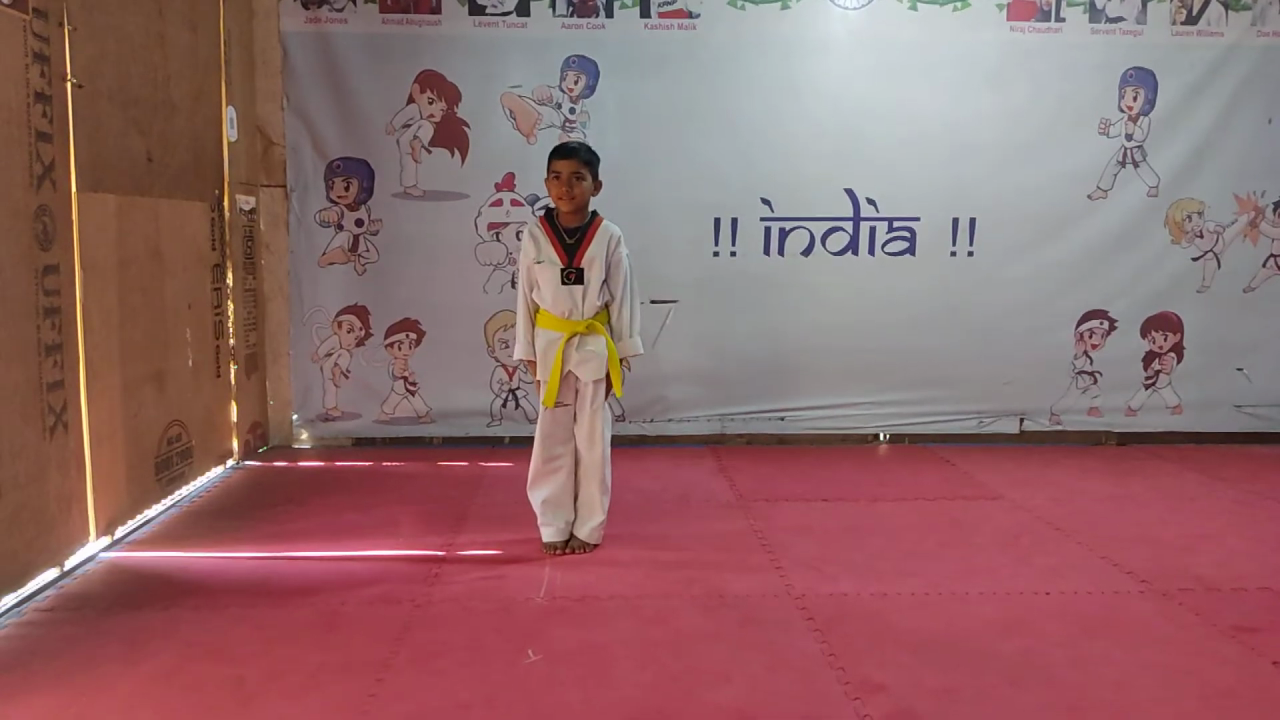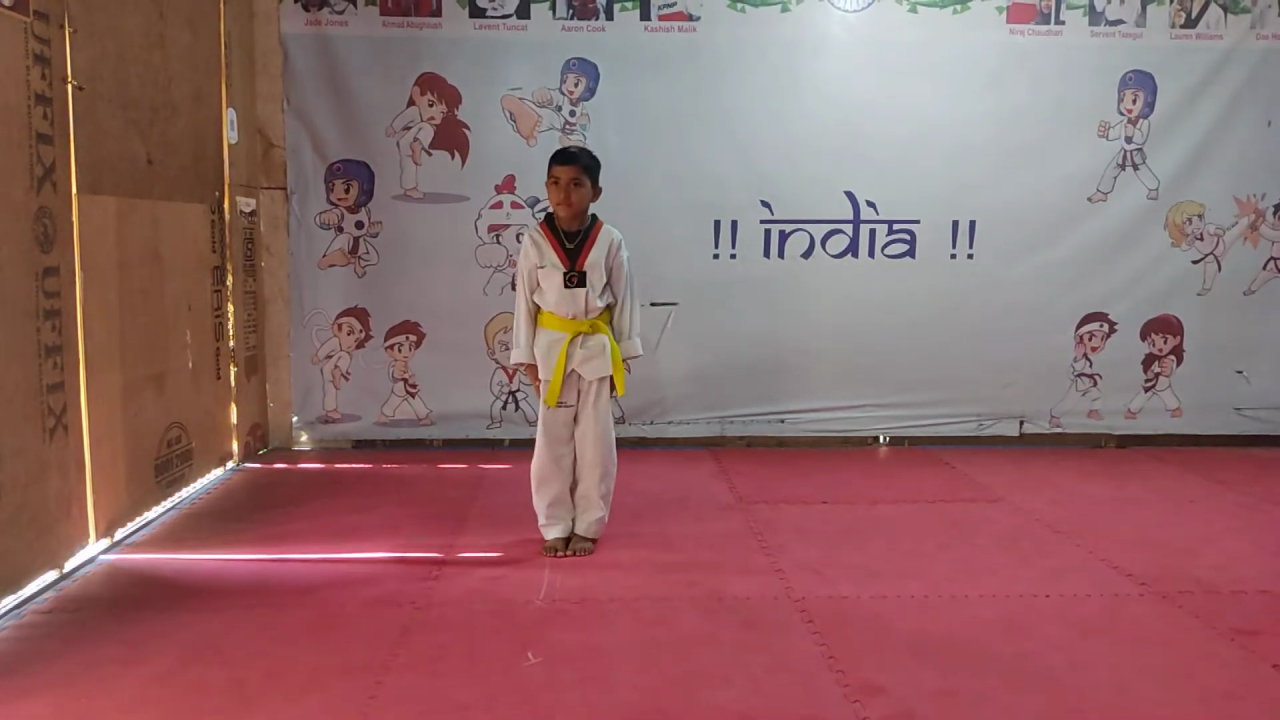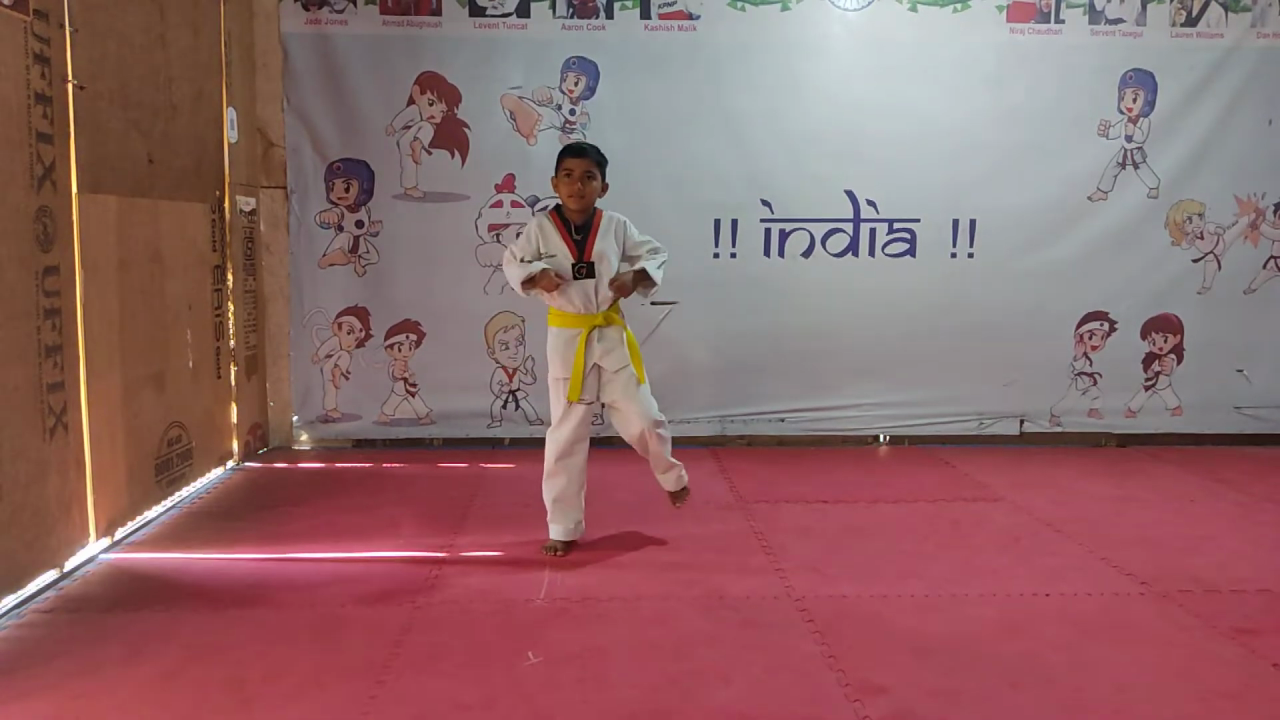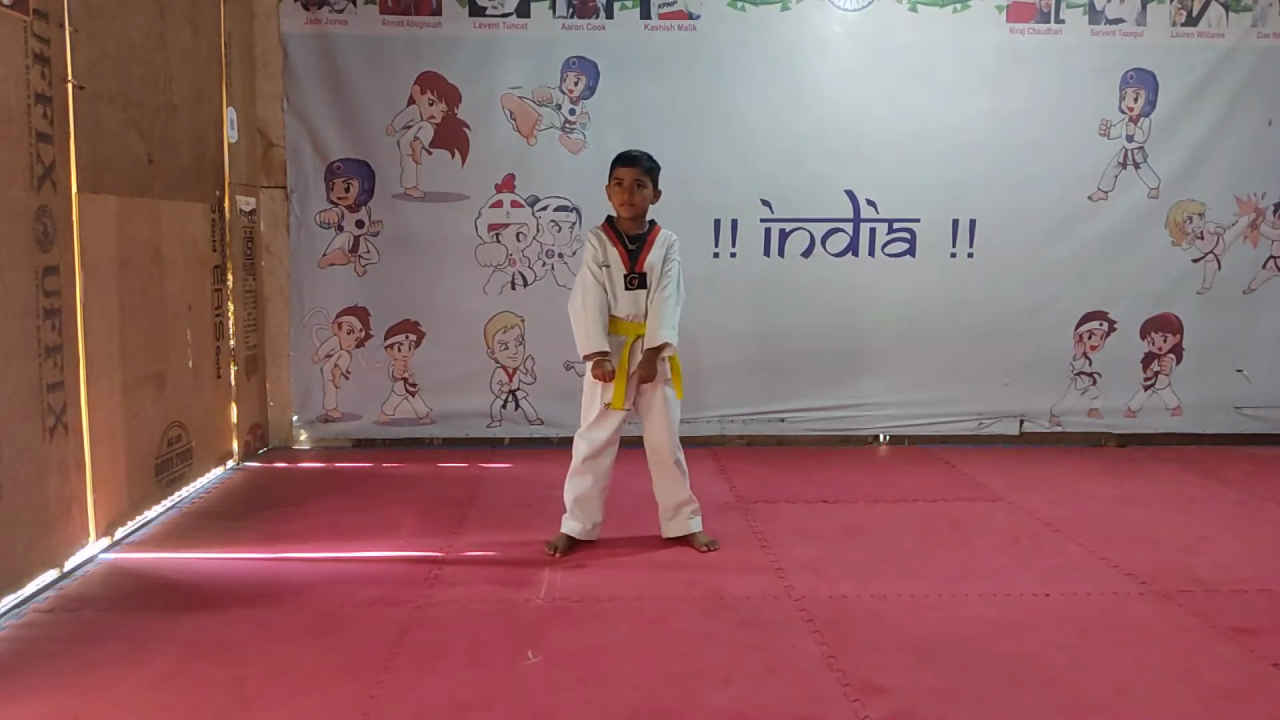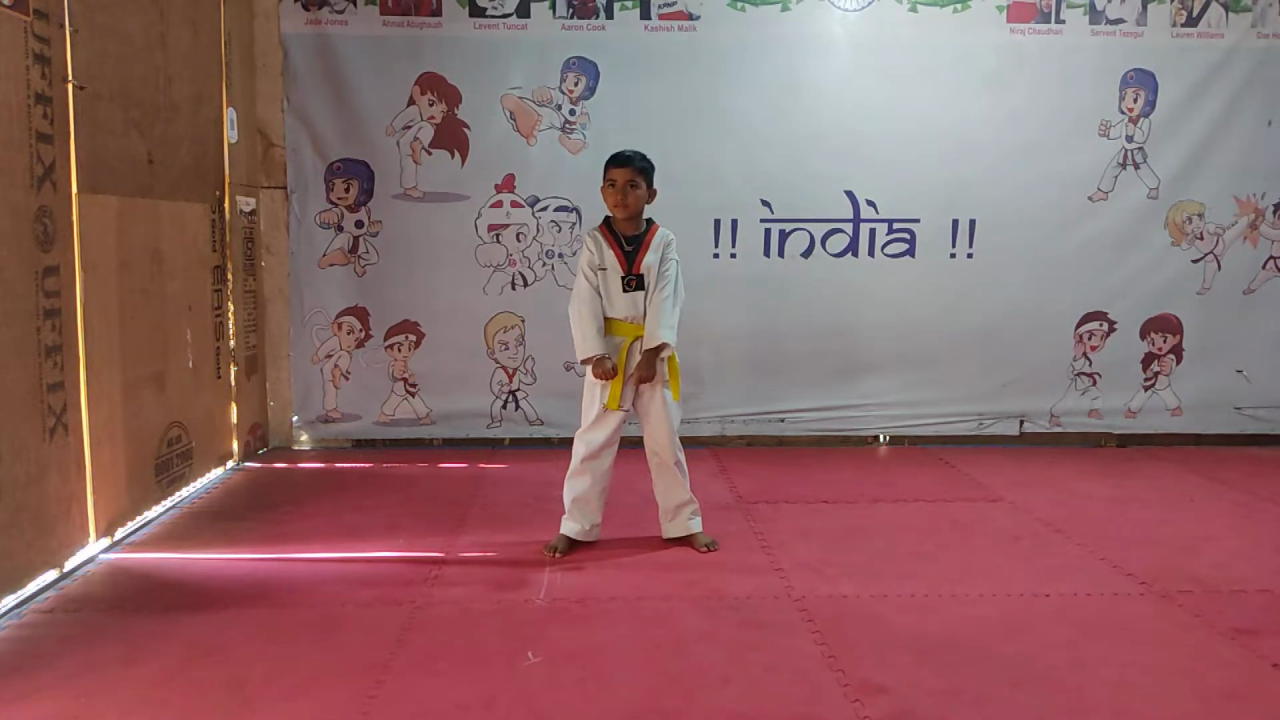
dt=1s
person 1, frame 1
left shoulder: (610, 237)
right shoulder: (534, 237)
left elbow: (623, 299)
right elbow: (526, 299)
left wrist: (619, 357)
right wrist: (530, 356)
left hip: (594, 348)
right hip: (551, 347)
left knee: (593, 442)
right knee: (551, 441)
left ankle: (587, 529)
right ankle: (555, 528)
person 1, frame 2
left shoulder: (610, 241)
right shoulder: (535, 243)
left elbow: (624, 300)
right elbow: (525, 301)
left wrist: (621, 357)
right wrist: (528, 359)
left hip: (597, 348)
right hip: (552, 348)
left knee: (595, 441)
right knee: (552, 442)
left ankle: (587, 527)
right ankle: (556, 527)
person 1, frame 3
left shoulder: (615, 226)
right shoulder: (542, 227)
left elbow: (653, 251)
right elbow: (512, 261)
left wrist: (638, 276)
right wrist: (534, 276)
left hip: (612, 339)
right hip: (567, 341)
left knee: (643, 420)
right knee: (566, 436)
left ankle: (671, 477)
right ankle: (563, 527)
person 1, frame 4
left shoulder: (666, 243)
right shoulder: (596, 241)
left elbow: (666, 303)
right elbow: (587, 302)
left wrist: (653, 354)
right wrist: (598, 355)
left hip: (654, 353)
right hip: (610, 352)
left knee: (665, 440)
right knee: (594, 440)
left ankle: (683, 523)
right ankle: (576, 525)
person 1, frame 5
left shoulder: (664, 242)
right shoulder: (594, 242)
left elbow: (665, 303)
right elbow: (584, 303)
left wrist: (651, 355)
right wrist: (596, 355)
left hip: (653, 353)
right hip: (608, 352)
left knee: (665, 440)
right knee: (593, 441)
left ankle: (684, 523)
right ankle: (576, 526)
